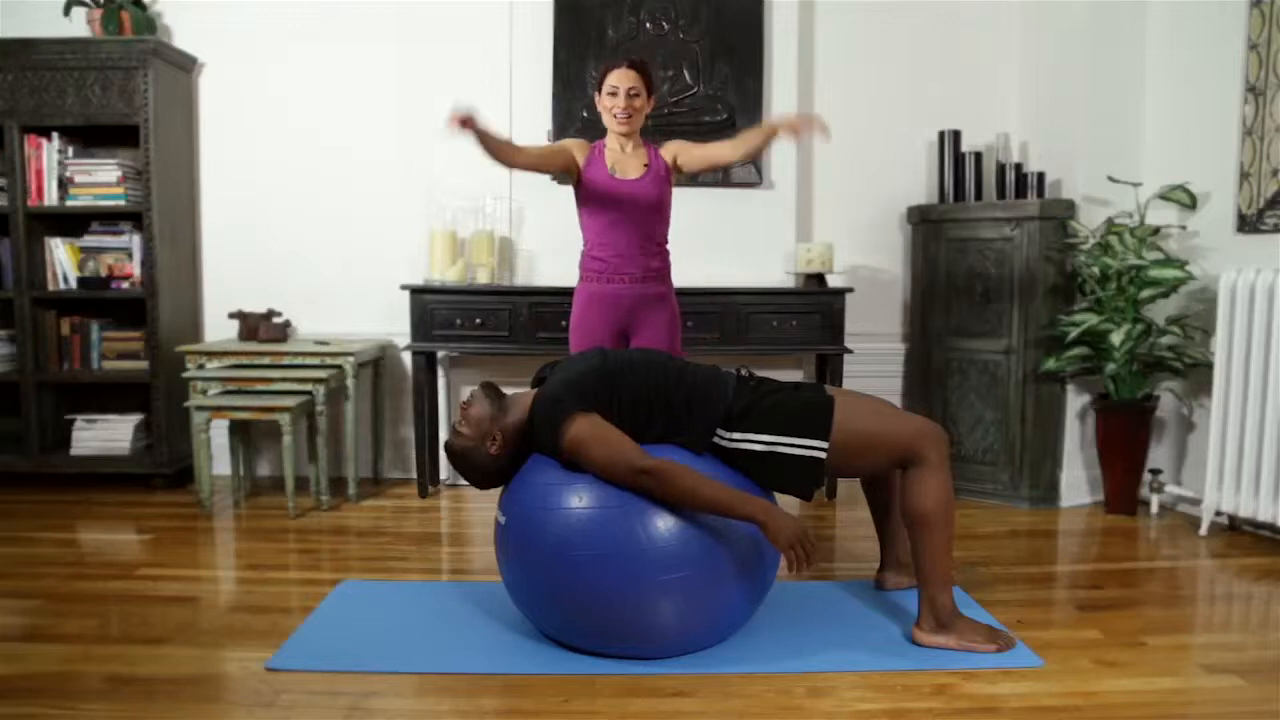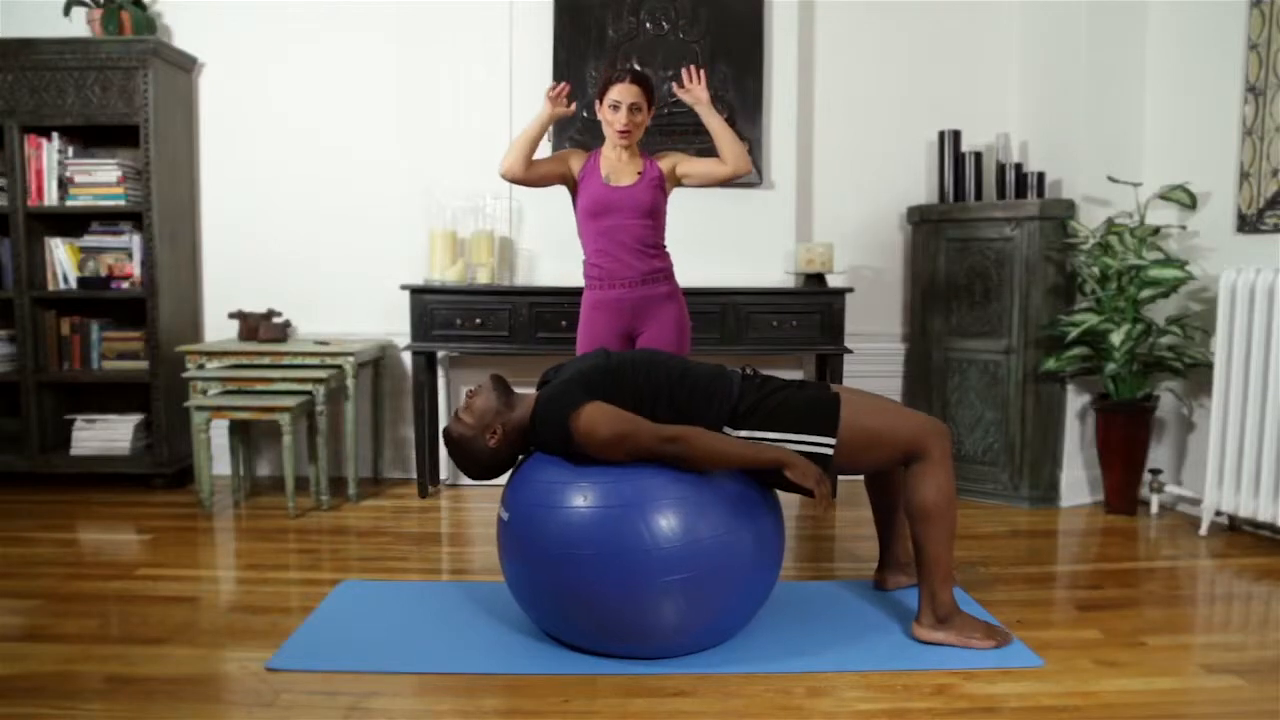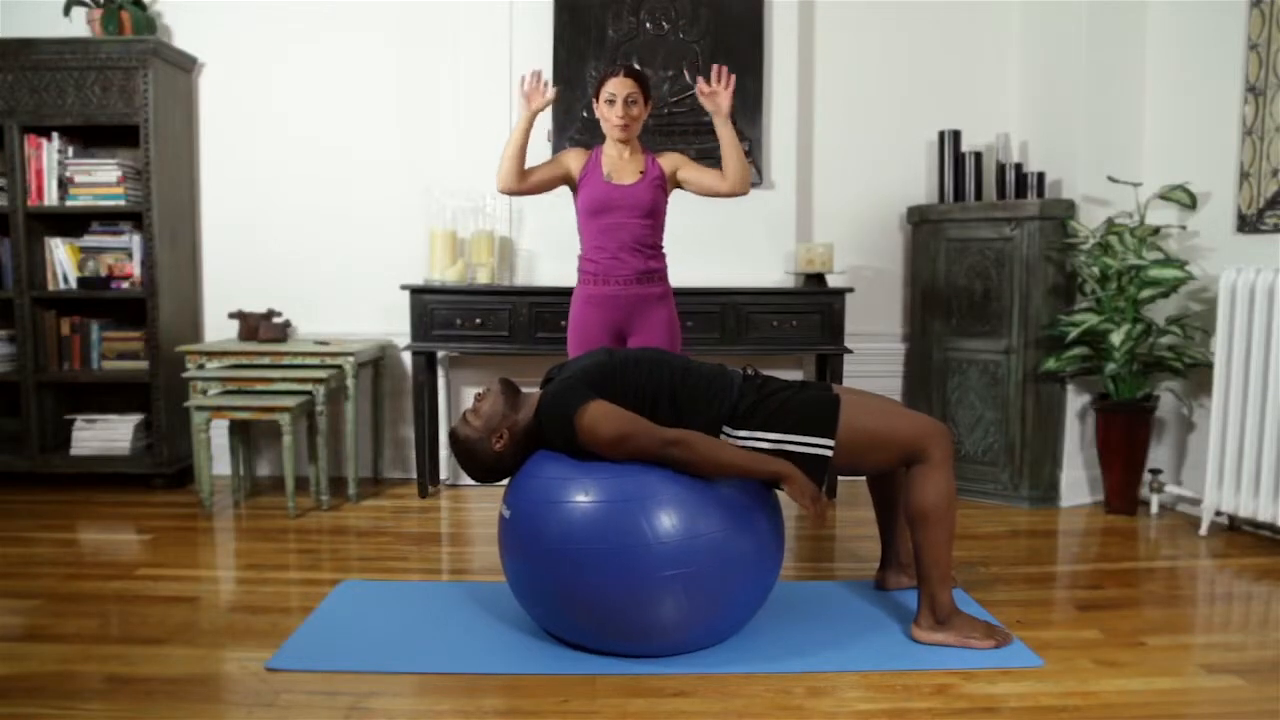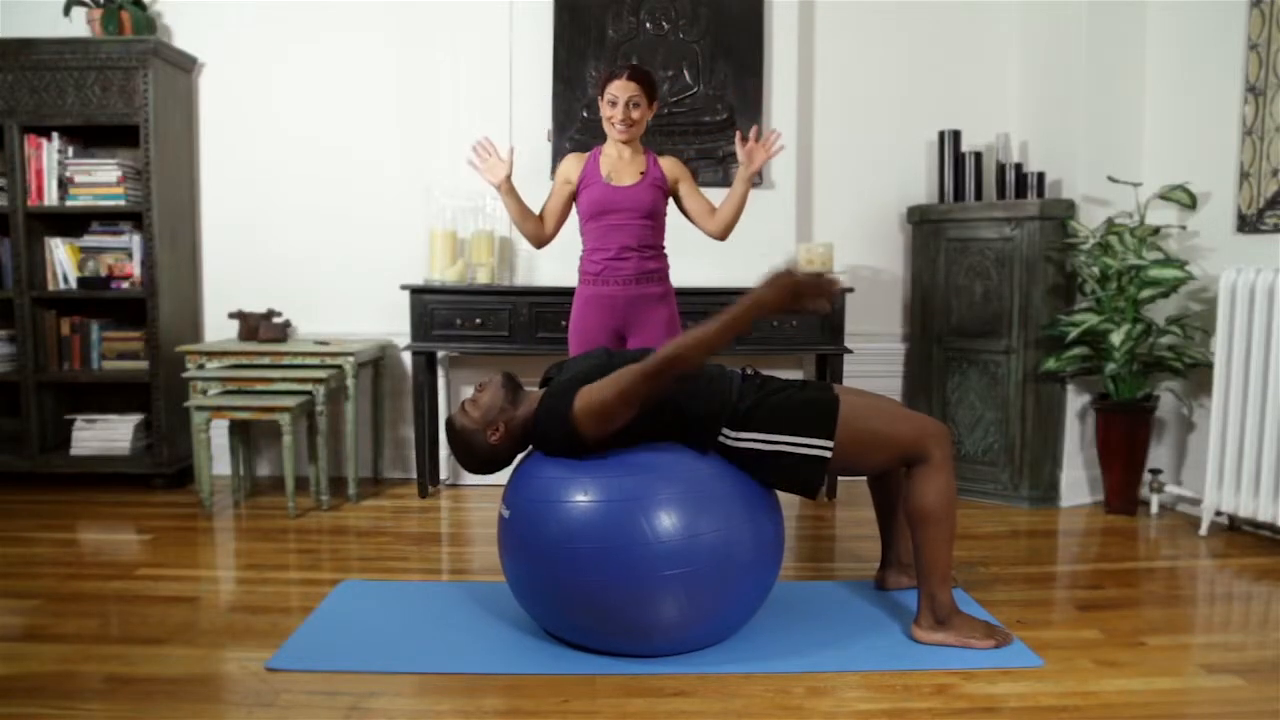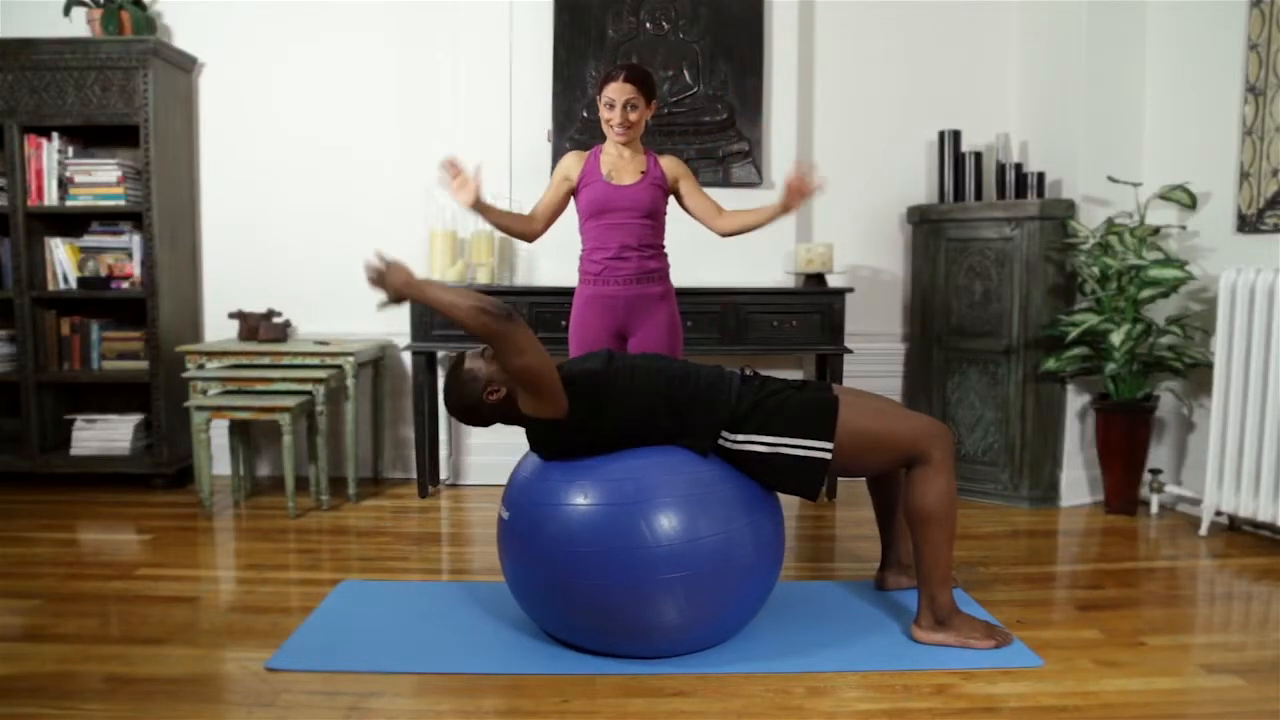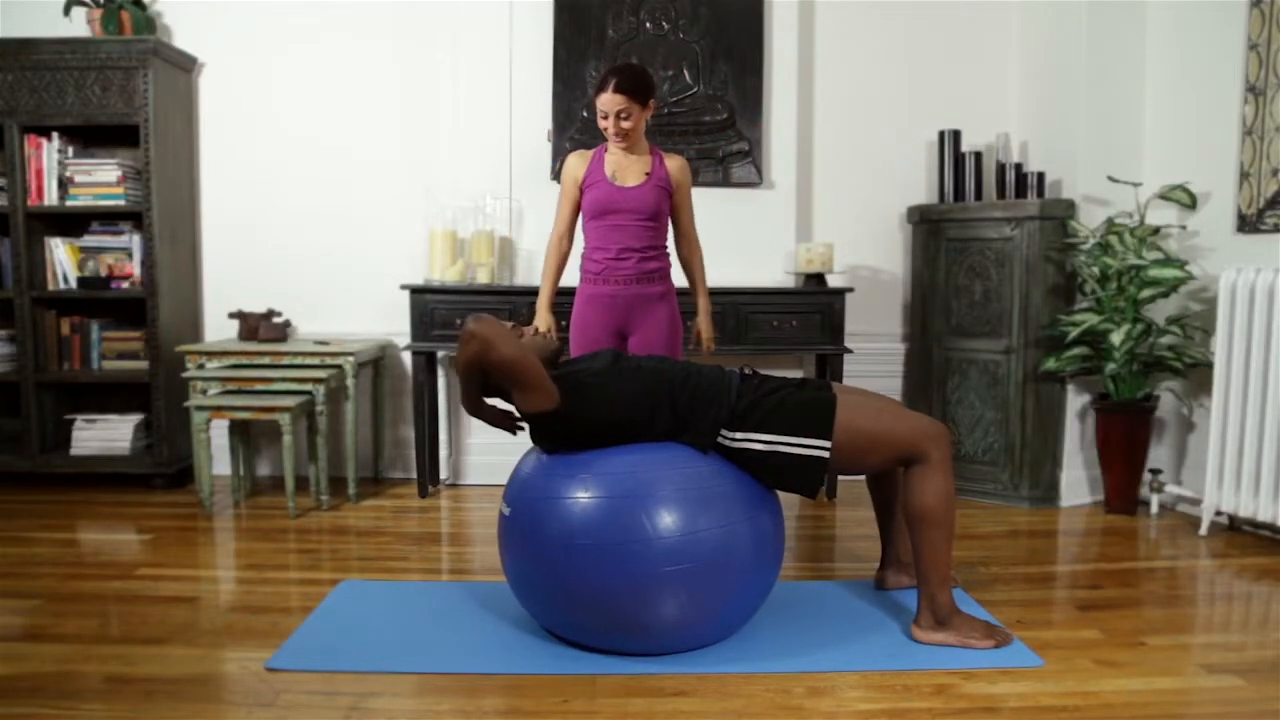
dt=0.7s
person 1, frame 1
left shoulder: (548, 387)
right shoulder: (555, 425)
right elbow: (649, 470)
right wrist: (763, 514)
left hip: (734, 394)
right hip: (739, 424)
left knee: (888, 428)
right knee: (925, 443)
left ankle: (897, 563)
right ankle: (939, 618)
person 1, frame 2
left shoulder: (551, 388)
right shoulder: (562, 420)
right elbow: (669, 441)
right wrist: (781, 457)
left hip: (740, 392)
right hip: (748, 419)
left knee: (894, 427)
right knee: (929, 437)
left ankle: (897, 564)
right ankle: (939, 613)
person 1, frame 3
left shoulder: (556, 389)
right shoulder: (562, 416)
right elbow: (670, 442)
right wrist: (782, 470)
left hip: (741, 391)
right hip: (746, 420)
left knee: (895, 432)
right knee: (929, 441)
left ankle: (898, 563)
right ankle: (938, 614)
person 1, frame 4
left shoulder: (554, 389)
right shoulder: (564, 421)
left elbow: (641, 377)
right elbow: (659, 371)
right wrist: (759, 304)
left hip: (741, 398)
right hip: (742, 423)
left knee: (899, 425)
right knee: (930, 440)
left ankle: (898, 563)
right ankle: (938, 616)
person 1, frame 5
left shoulder: (551, 399)
right shoulder: (544, 408)
right elbow: (502, 318)
right wrist: (414, 285)
left hip: (741, 399)
right hip: (741, 425)
left knee: (896, 442)
right knee: (931, 442)
left ankle: (898, 564)
right ankle: (937, 614)
person 1, frame 6
left shoulder: (559, 381)
right shoulder: (553, 412)
right elbow: (480, 332)
right wrist: (474, 396)
left hip: (739, 394)
right hip: (741, 420)
left knee: (897, 424)
right knee: (930, 439)
left ankle: (898, 564)
right ankle: (938, 615)
person 2, frame 1
left shoulder: (669, 156)
right shoulder: (579, 155)
left elbow: (732, 151)
right elbow: (517, 157)
left wrist: (773, 128)
right wrist: (480, 132)
left hip: (655, 302)
right hip: (596, 303)
person 2, frame 2
left shoulder: (664, 166)
right shoulder: (576, 165)
left elbow: (737, 165)
right elbow: (512, 170)
left wrist: (703, 108)
right wrist: (547, 115)
left hip: (660, 304)
right hip: (602, 306)
person 2, frame 3
left shoulder: (666, 165)
right shoulder: (577, 162)
left elbow: (736, 184)
right elbow: (509, 183)
left wrist: (720, 116)
right wrist: (529, 113)
left hip: (652, 304)
right hip: (593, 303)
person 2, frame 4
left shoulder: (667, 169)
right shoulder: (576, 166)
left elbow: (717, 226)
right elbow: (539, 234)
left wrist: (745, 174)
right wrist: (505, 187)
left hip: (654, 304)
right hip: (594, 304)
person 2, frame 5
left shoulder: (668, 168)
right shoulder: (575, 164)
left elbow: (721, 220)
right elbow: (531, 227)
left wrist: (779, 207)
right wrist: (479, 205)
left hip: (654, 304)
right hip: (594, 303)
person 2, frame 6
left shoulder: (673, 168)
right shoulder: (579, 164)
left elbow: (688, 243)
right elbow: (561, 239)
left wrist: (704, 309)
right wrist: (543, 305)
left hip: (654, 303)
right hip: (595, 302)
